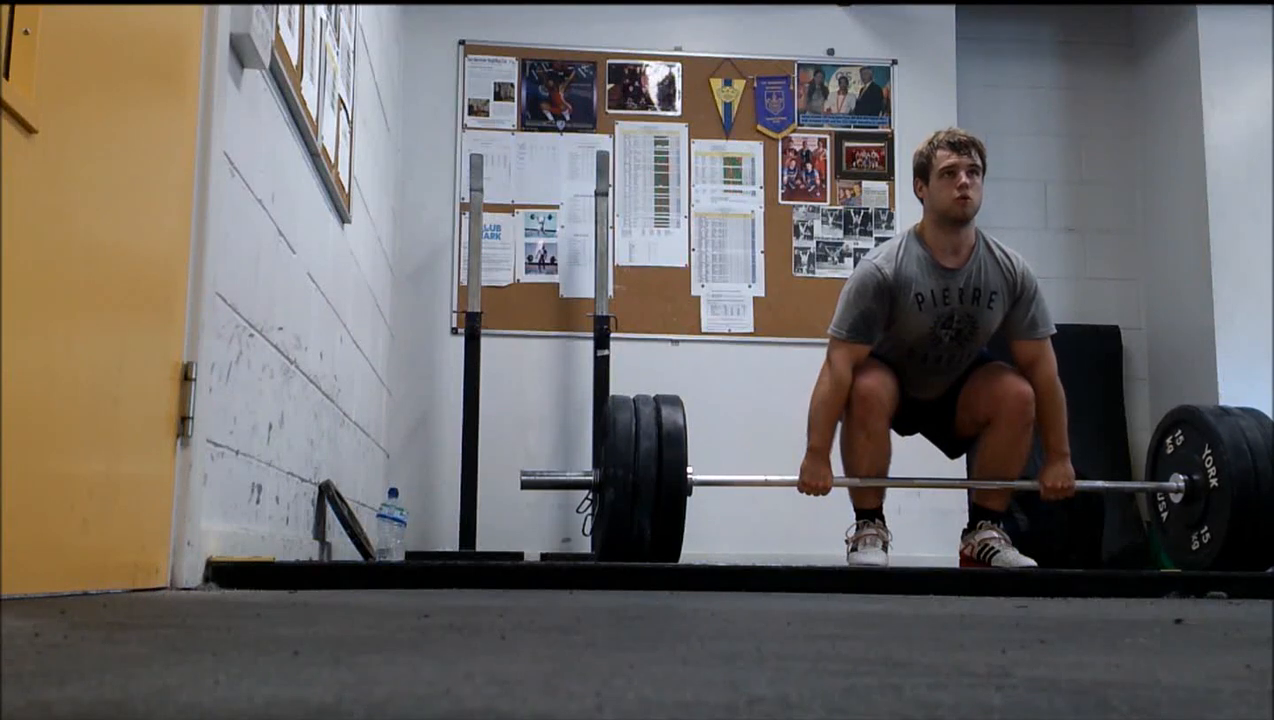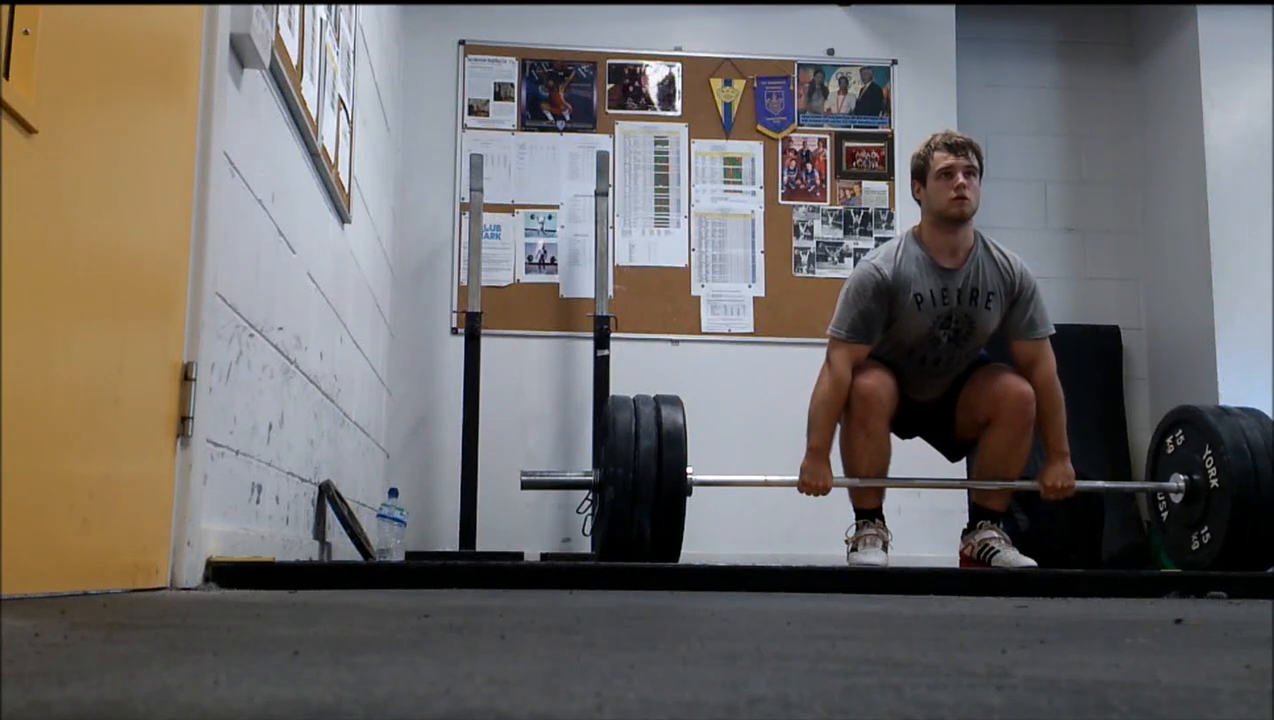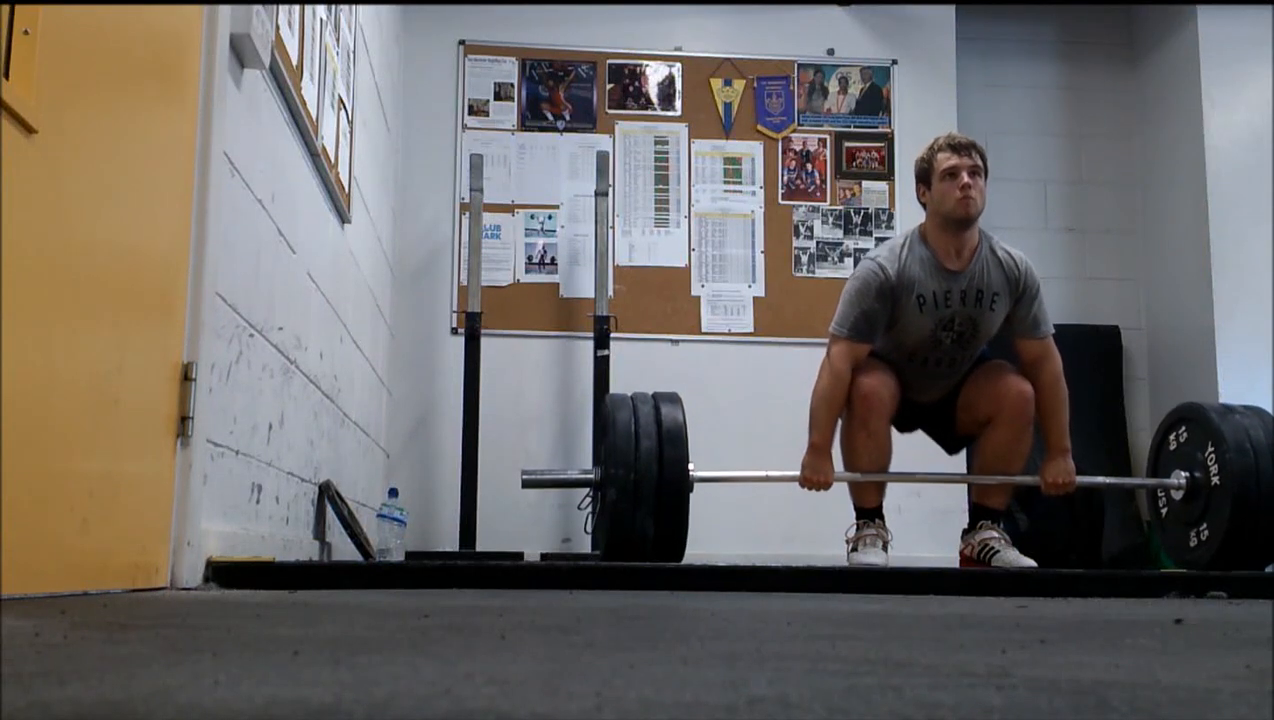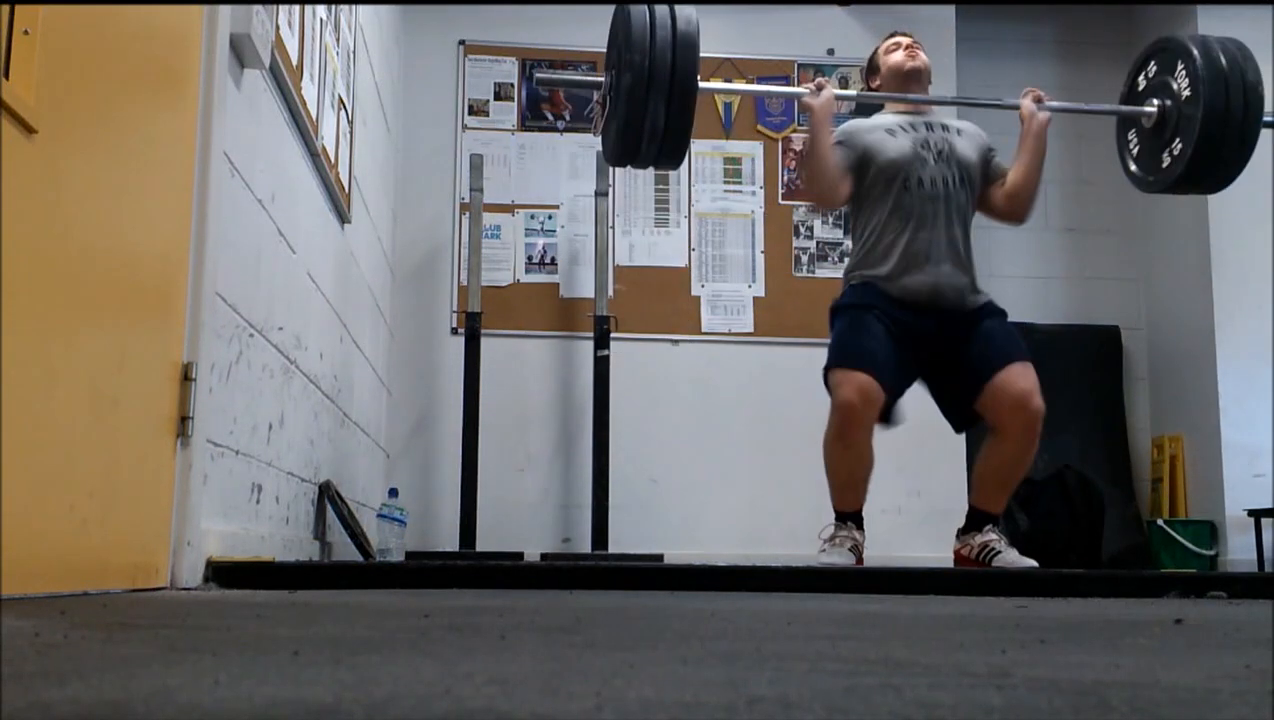
dt=1s
person 1, frame 1
left shoulder: (1011, 272)
right shoulder: (884, 269)
left elbow: (1041, 366)
right elbow: (839, 364)
left wrist: (1058, 458)
right wrist: (816, 457)
left hip: (957, 389)
right hip: (889, 385)
left knee: (1018, 395)
right knee: (867, 390)
left ankle: (983, 532)
right ankle: (869, 529)
person 1, frame 2
left shoulder: (1009, 272)
right shoulder: (881, 270)
left elbow: (1039, 366)
right elbow: (839, 364)
left wrist: (1058, 458)
right wrist: (816, 457)
left hip: (956, 392)
right hip: (888, 389)
left knee: (1017, 396)
right knee: (866, 389)
left ankle: (983, 532)
right ankle: (868, 529)
person 1, frame 3
left shoulder: (1012, 268)
right shoulder: (886, 268)
left elbow: (1043, 360)
right elbow: (840, 360)
left wrist: (1059, 455)
right wrist: (818, 454)
left hip: (955, 384)
right hip: (888, 373)
left knee: (1018, 396)
right knee: (868, 392)
left ankle: (983, 532)
right ankle: (868, 531)
person 1, frame 4
left shoulder: (970, 137)
right shoulder: (859, 131)
left elbow: (1013, 207)
right elbow: (826, 196)
left wrist: (1031, 123)
right wrist: (818, 117)
left hip: (960, 307)
right hip: (880, 300)
left knee: (1024, 407)
right knee: (853, 403)
left ankle: (978, 535)
right ankle: (846, 532)
